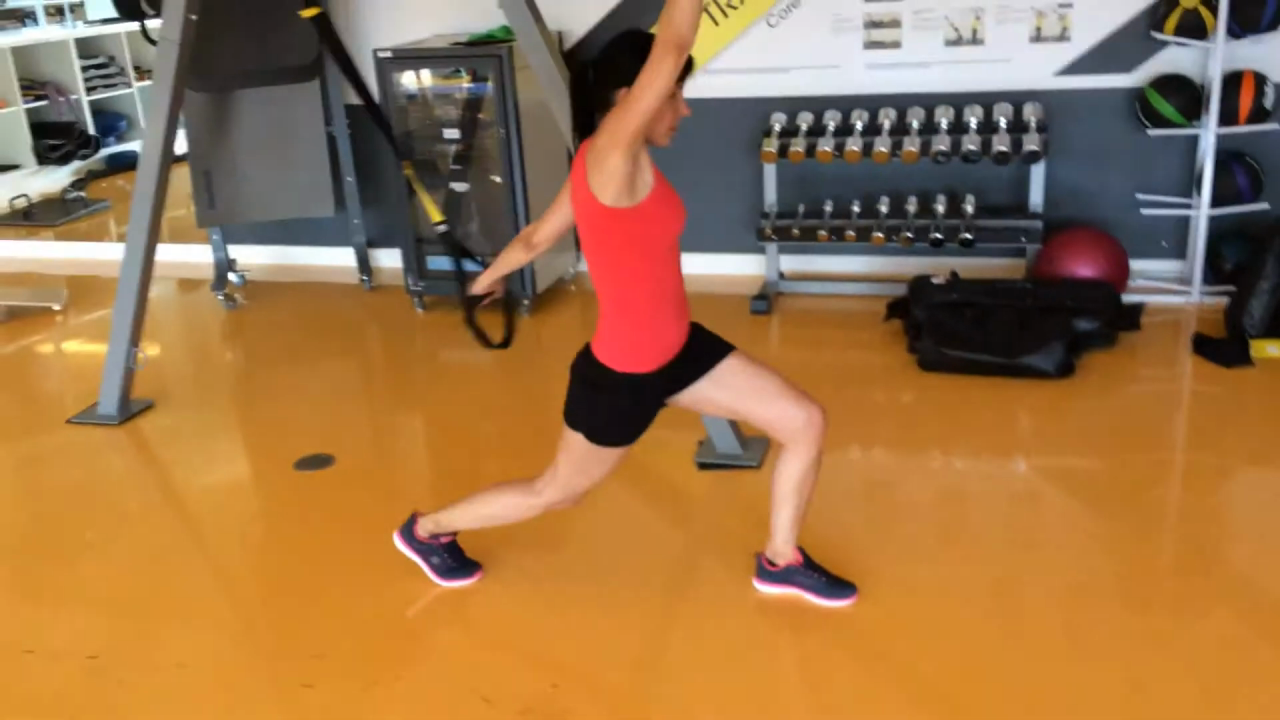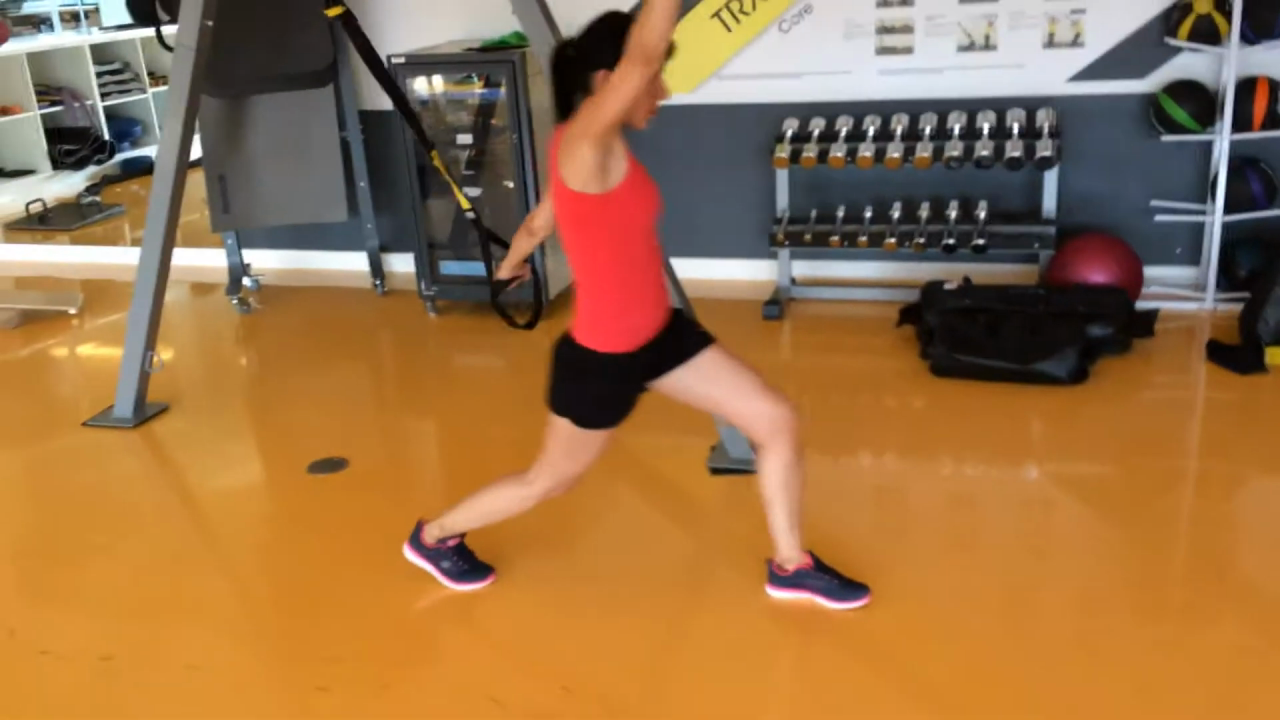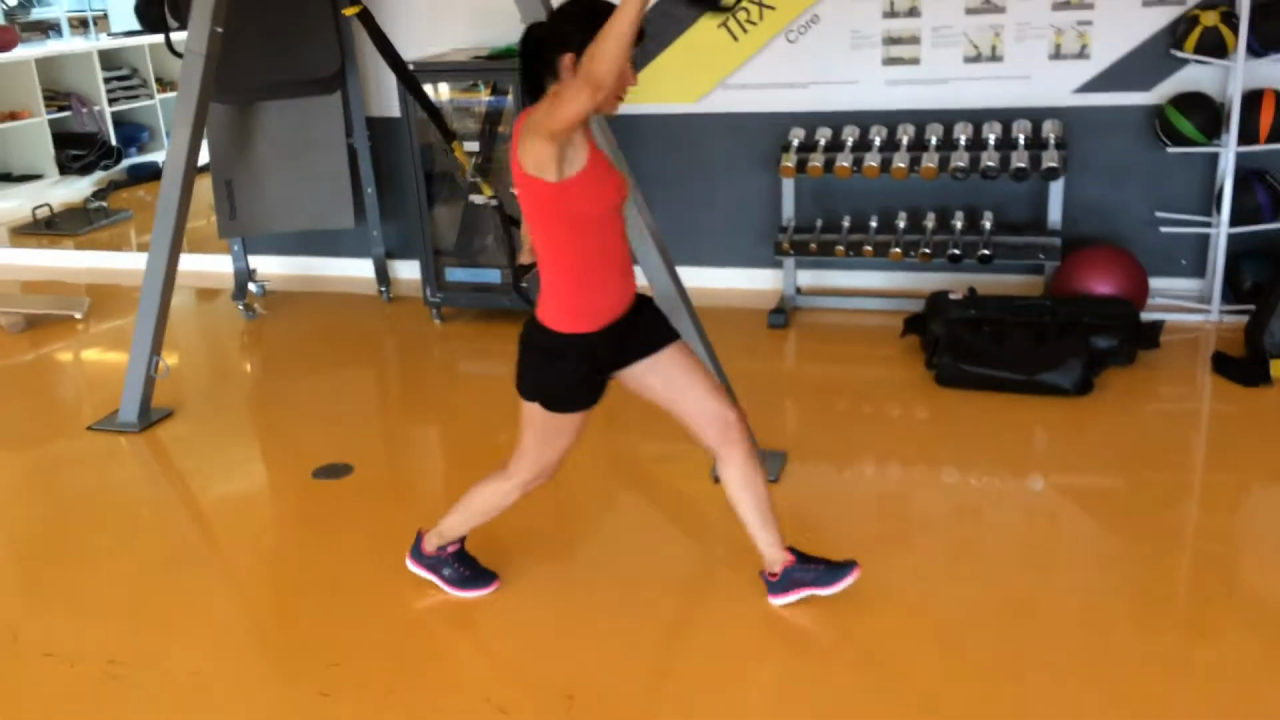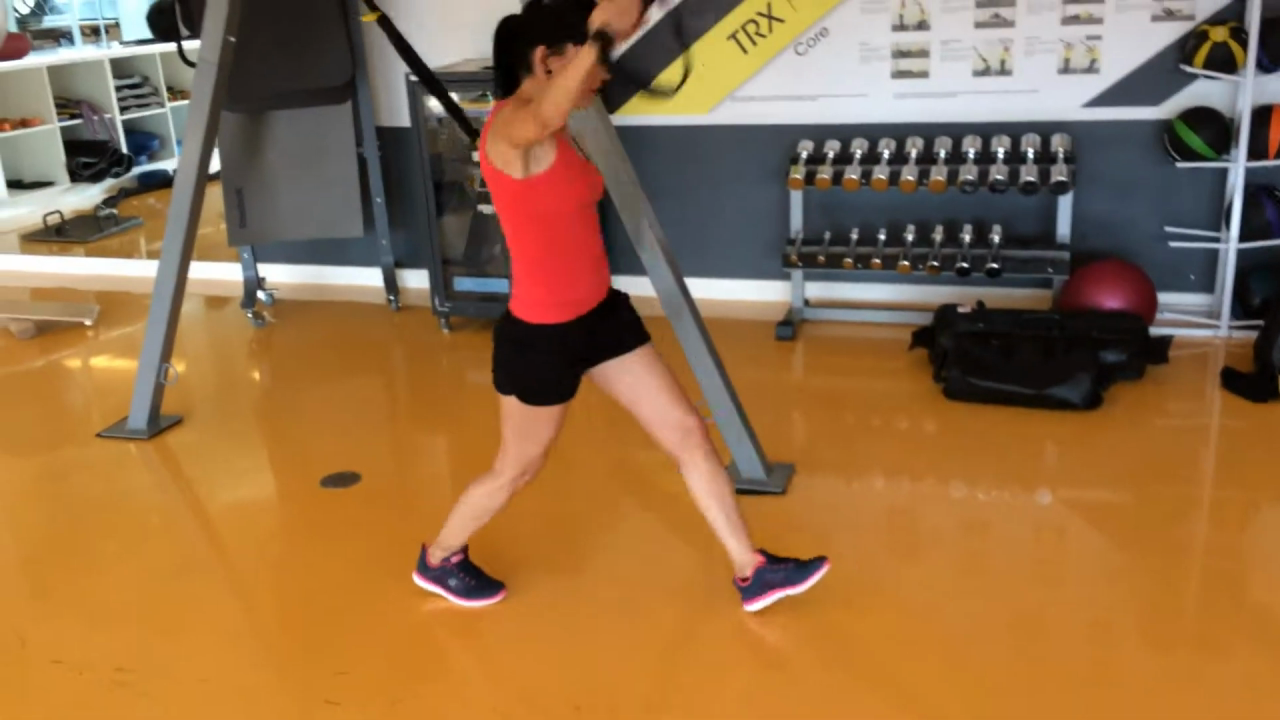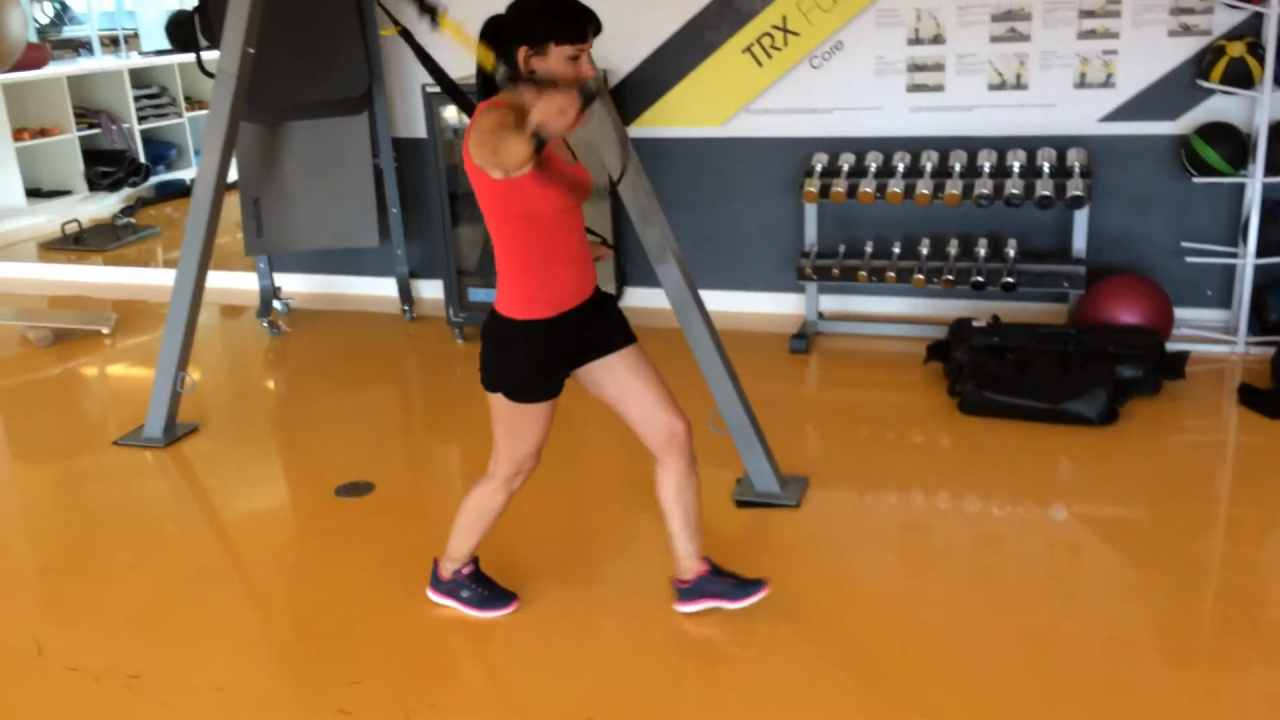
dt=0.1s
person 1, frame 1
left shoulder: (596, 171)
right shoulder: (610, 155)
left elbow: (534, 236)
left wrist: (490, 277)
left hip: (674, 345)
right hip: (622, 373)
left knee: (805, 423)
right knee: (558, 490)
left ankle: (781, 560)
right ankle: (425, 530)
person 1, frame 2
left shoulder: (590, 154)
right shoulder: (584, 141)
left elbow: (541, 218)
right elbow: (641, 53)
left wrist: (513, 261)
left hip: (656, 331)
right hip: (603, 358)
left knee: (776, 421)
right knee: (549, 479)
left ankle: (791, 565)
right ankle: (434, 536)
person 1, frame 3
left shoulder: (562, 129)
right shoulder: (542, 126)
right elbow: (597, 78)
left wrist: (534, 249)
left hip: (623, 317)
right hip: (566, 339)
left knee: (725, 425)
right knee: (530, 471)
left ankle: (779, 565)
right ankle: (434, 548)
person 1, frame 4
left shoulder: (542, 127)
right shoulder: (511, 128)
right elbow: (548, 106)
left hip: (599, 312)
right hip: (541, 333)
left knee: (688, 433)
right knee: (516, 470)
left ankle: (752, 569)
right ankle: (439, 560)
person 1, frame 5
left shoulder: (549, 123)
right shoulder: (492, 123)
right elbow: (511, 145)
right wrist: (539, 116)
left hip: (588, 314)
right hip: (527, 331)
left knee: (673, 435)
right knee: (512, 470)
left ankle: (693, 574)
right ankle: (450, 573)
